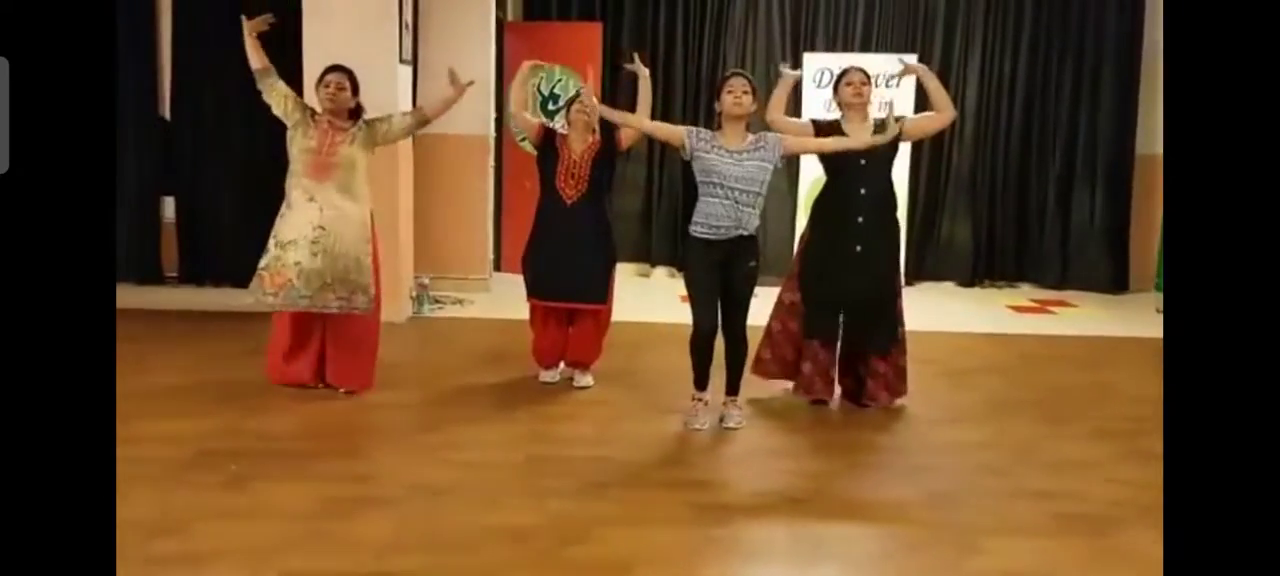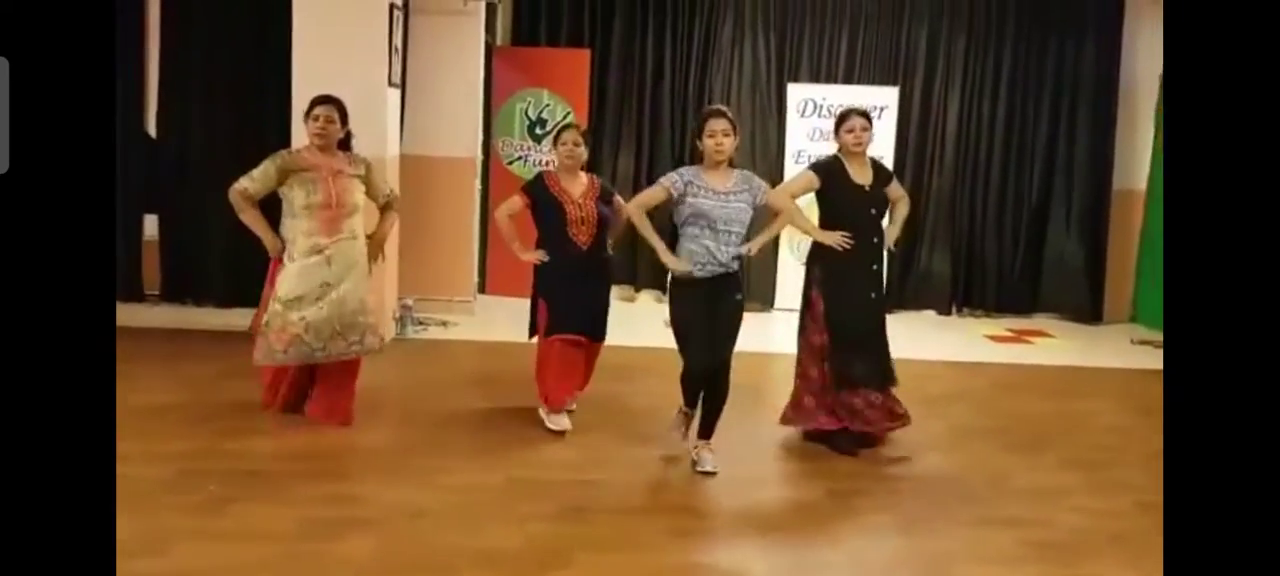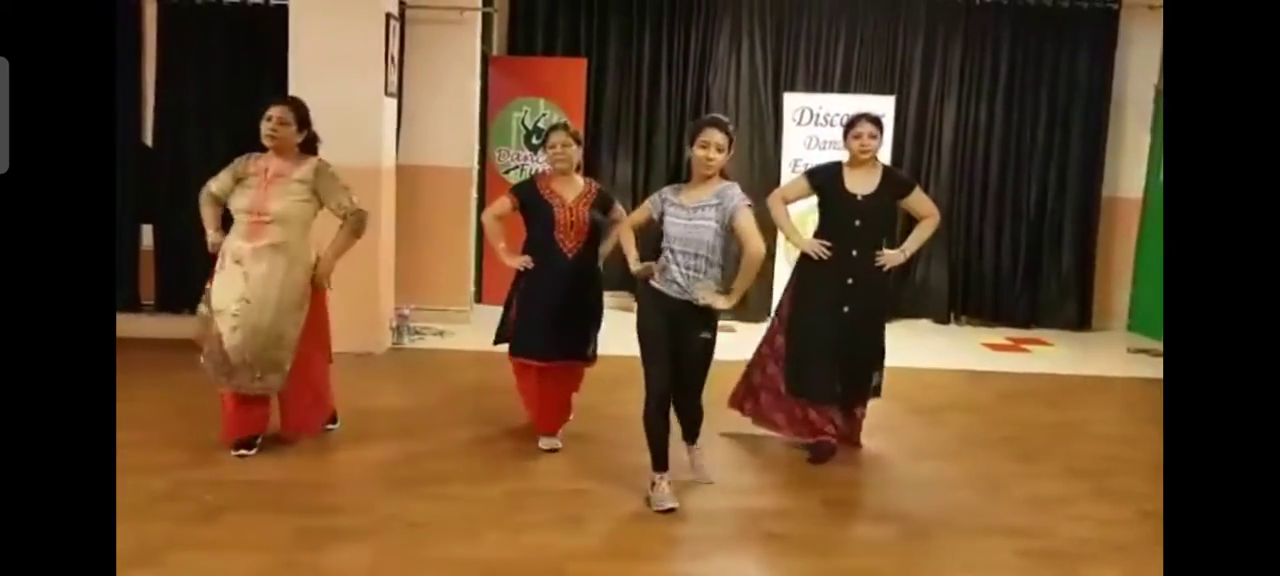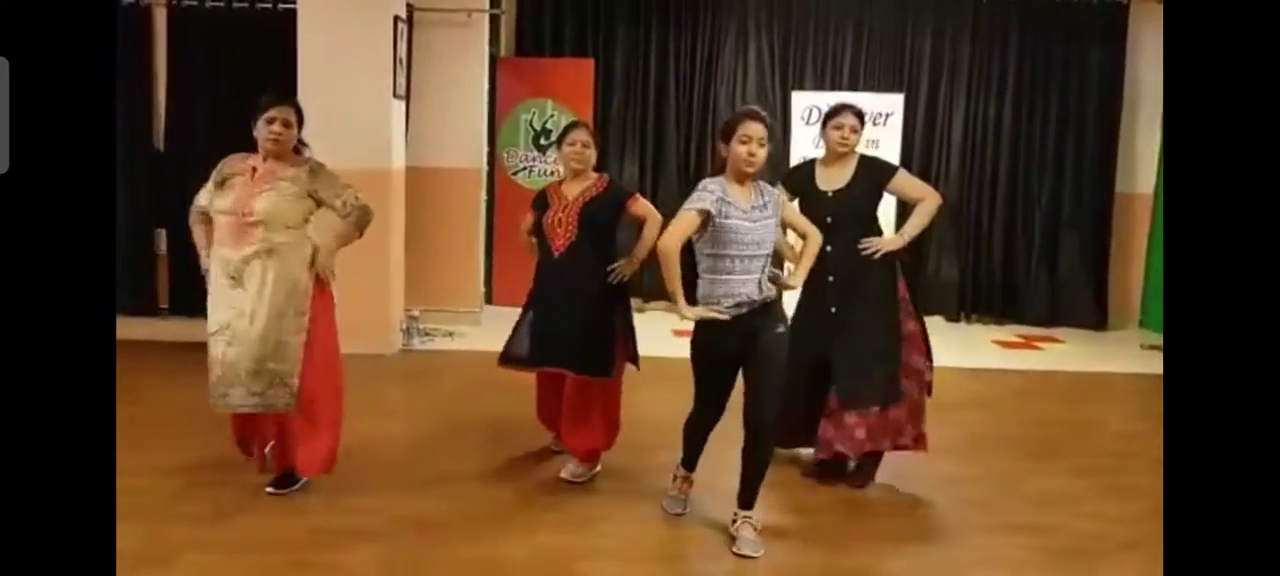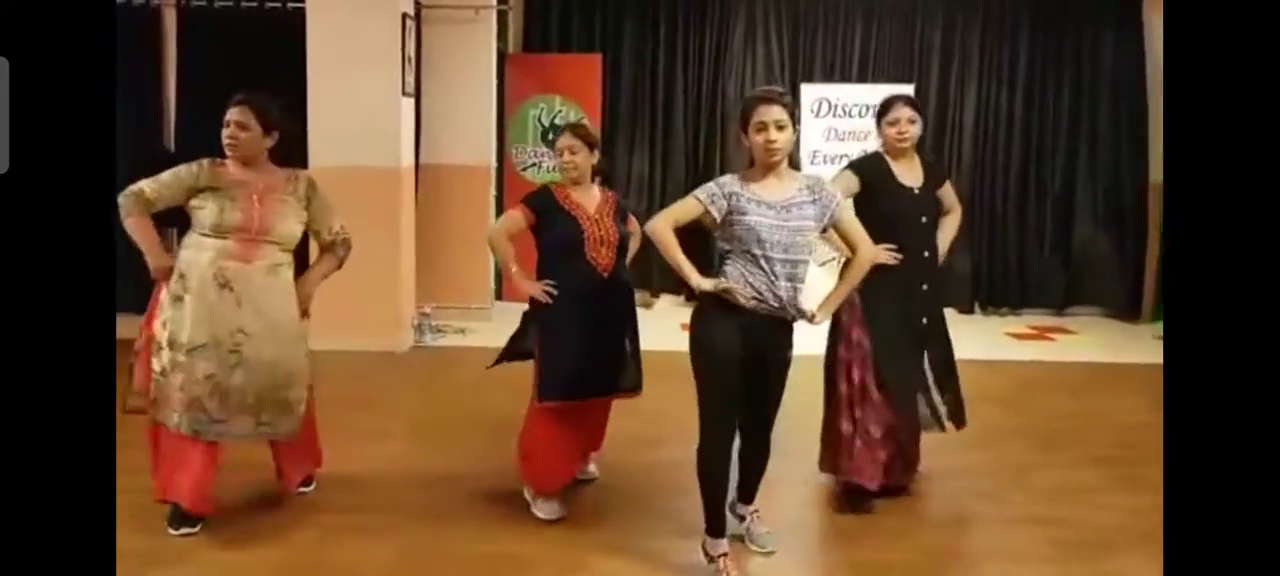
dt=1s
person 1, frame 1
left shoulder: (769, 145)
right shoulder: (699, 140)
left elbow: (827, 144)
right elbow: (645, 125)
left wrist: (878, 138)
right wrist: (597, 107)
left hip: (743, 246)
right hip: (703, 244)
left knee: (735, 326)
right knee: (705, 324)
left ankle: (733, 399)
right ankle: (699, 397)
person 1, frame 2
left shoulder: (748, 183)
right shoulder: (685, 178)
right elbow: (635, 207)
left wrist: (757, 242)
right wrist: (664, 252)
left hip: (728, 285)
right hip: (689, 283)
left knee: (719, 366)
right knee: (696, 364)
left ankle: (703, 443)
right ankle: (686, 411)
person 1, frame 3
left shoulder: (729, 195)
right shoulder: (668, 196)
left elbow: (755, 248)
right elbow: (627, 225)
left wrist: (731, 298)
right wrist: (635, 265)
left hip: (698, 310)
right hip: (657, 302)
left knee: (687, 394)
right knee: (658, 391)
left ankle: (692, 447)
right ankle: (659, 477)
person 1, frame 4
left shoulder: (769, 196)
right shoulder: (711, 192)
left elbow: (812, 234)
right elbow: (668, 243)
left wrist: (796, 278)
right wrist: (682, 305)
left hip: (767, 320)
right hip: (718, 323)
left knee: (762, 421)
right knee: (707, 410)
left ankle: (745, 516)
right ankle: (684, 475)
person 1, frame 5
left shoulder: (816, 192)
right shoulder: (728, 189)
left elbow: (864, 251)
right elbow: (658, 225)
left wrist: (825, 309)
right wrist: (696, 280)
left hip: (776, 328)
right hip: (722, 319)
left knee: (759, 428)
right knee: (718, 430)
left ankle: (745, 506)
person 2, frame 1
left shoulder: (367, 132)
right shoulder: (299, 119)
left elbow: (416, 119)
right elbow: (267, 80)
left wrist: (455, 95)
right wrist: (249, 34)
left hip: (349, 226)
right hip: (301, 225)
left knee: (349, 301)
right knee: (299, 300)
left ankle: (345, 374)
right ankle: (302, 371)
person 2, frame 2
left shoulder: (360, 167)
right shoulder: (285, 163)
left elbow: (390, 202)
right elbow: (240, 193)
left wrist: (380, 236)
right wrist: (268, 237)
left hip: (347, 267)
right hip: (298, 264)
left knee: (341, 338)
right knee: (292, 335)
left ankle: (329, 409)
right ankle: (288, 399)
person 2, frame 3
left shoulder: (315, 171)
right shoulder: (245, 165)
left elbow: (356, 217)
right elbow: (210, 194)
left wrist: (328, 261)
right wrist: (212, 232)
left hip: (288, 277)
right hip: (237, 273)
left knee: (296, 355)
right knee: (236, 351)
left ankle: (319, 414)
right ankle: (247, 428)
person 2, frame 4
left shoulder: (309, 173)
right shoulder: (229, 167)
left elbow: (359, 212)
right elbow: (199, 211)
left wrist: (326, 249)
right wrist: (206, 255)
left hip: (287, 287)
right hip: (232, 288)
left knee: (288, 371)
right knee: (239, 366)
left ankle: (294, 460)
right ankle: (257, 443)
person 2, frame 5
left shoulder: (300, 187)
right shoulder: (203, 174)
left elbow: (339, 242)
right elbow: (133, 199)
left wrist: (310, 281)
right wrist: (155, 255)
left hip: (267, 308)
right hip: (197, 303)
left knee: (276, 388)
right knee: (187, 394)
left ankle: (298, 467)
right ankle: (185, 494)
person 3, frame 1
left shoulder: (891, 128)
right shoulder: (823, 131)
left elbow: (946, 114)
right elbow: (774, 120)
left wrist: (923, 74)
right wrist: (786, 81)
left hip: (877, 236)
right hip: (830, 234)
left knee: (871, 312)
right knee: (822, 310)
left ankle: (860, 385)
right ankle: (817, 384)
person 3, frame 2
left shoulder: (879, 171)
right shoulder: (826, 170)
left elbow: (902, 200)
right elbow: (779, 196)
left wrist: (892, 233)
right wrist: (817, 233)
left hip: (870, 272)
right hip: (834, 270)
left knee: (865, 345)
right knee: (839, 346)
left ankle: (862, 421)
right ankle: (832, 425)
person 3, frame 3
left shoulder: (895, 182)
right shoulder: (826, 175)
left elbow: (931, 216)
right elbow: (776, 198)
left wrist: (904, 253)
right wrist: (797, 240)
left hip: (867, 283)
right hip: (820, 277)
left knee: (857, 357)
right knee: (816, 354)
left ankle: (844, 429)
right ankle: (821, 433)
person 3, frame 4
left shoulder: (874, 170)
right shoulder: (802, 175)
left elbow: (930, 198)
left wrist: (900, 238)
left hip: (869, 281)
right hip: (821, 284)
left knee: (866, 364)
right knee: (812, 366)
left ankle: (865, 449)
right ankle: (831, 449)
person 3, frame 5
left shoulder: (931, 170)
right shoulder: (867, 169)
left elbow: (953, 210)
left wrist: (939, 249)
left hip: (921, 291)
right hip: (876, 290)
left knee: (910, 383)
right knee: (875, 382)
left ankle: (894, 470)
right ankle: (858, 479)
person 4, frame 1
left shoulder: (606, 148)
right shoulder: (549, 143)
left elbow: (641, 122)
right elbow: (517, 112)
left wrist: (644, 78)
right wrist: (524, 72)
left hip: (592, 241)
right hip: (551, 239)
left knee: (590, 307)
right knee: (549, 305)
left ankle: (581, 364)
right ankle: (549, 362)
person 4, frame 2
left shoulder: (599, 187)
right shoulder: (541, 185)
left elbow: (622, 211)
right elbow: (502, 213)
left wrist: (606, 241)
right wrist: (521, 250)
left hip: (594, 277)
right hip: (555, 275)
left knee: (587, 342)
right knee: (558, 340)
left ankle: (567, 393)
right ankle: (553, 405)
person 4, frame 3
left shoulder: (595, 192)
right shoulder: (532, 188)
left elbow: (620, 221)
right elbow: (490, 215)
left wrist: (602, 252)
right wrist: (507, 255)
left hip: (581, 288)
right hip: (539, 286)
left knee: (572, 356)
right knee: (539, 357)
left ankle: (559, 411)
right ankle: (546, 426)
person 4, frame 4
left shoulder: (609, 189)
right shoulder: (546, 195)
left elbow: (654, 219)
right elbow: (526, 231)
left wrist: (633, 261)
right wrist: (545, 259)
left hip: (596, 296)
right hip: (551, 296)
left knee: (590, 373)
right knee: (552, 370)
left ankle: (587, 453)
right ankle: (561, 432)
person 4, frame 5
left shoulder: (612, 201)
right shoulder: (546, 198)
left elbow: (634, 232)
right elbow: (498, 233)
left wrist: (621, 267)
right wrist: (522, 280)
left hip: (610, 314)
right hip: (562, 313)
left knee: (597, 393)
right knee: (556, 398)
left ankle: (583, 453)
right ankle: (541, 484)
